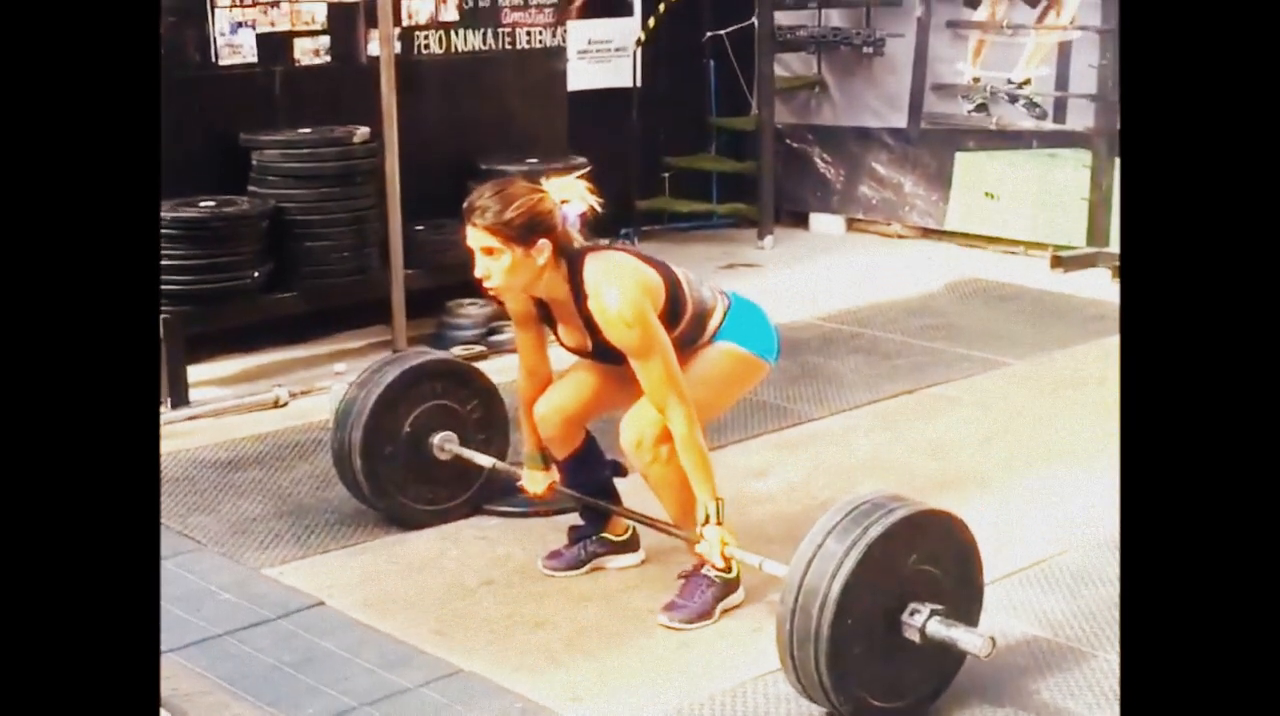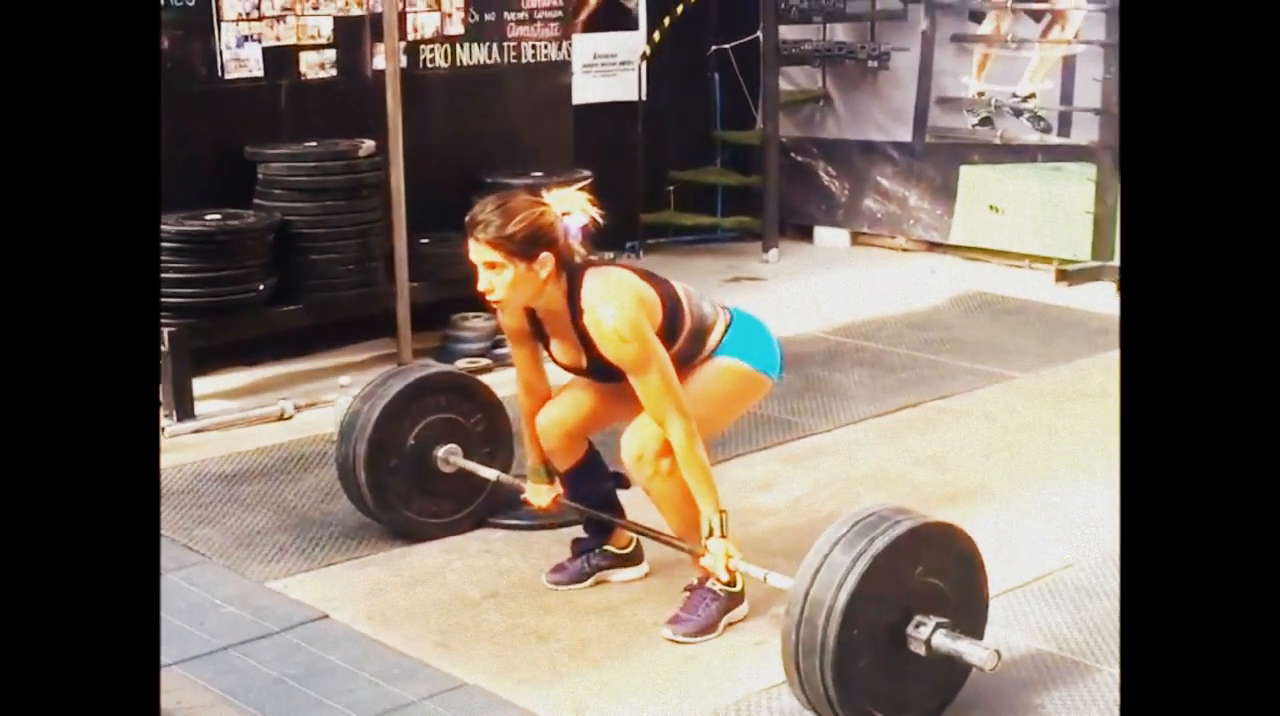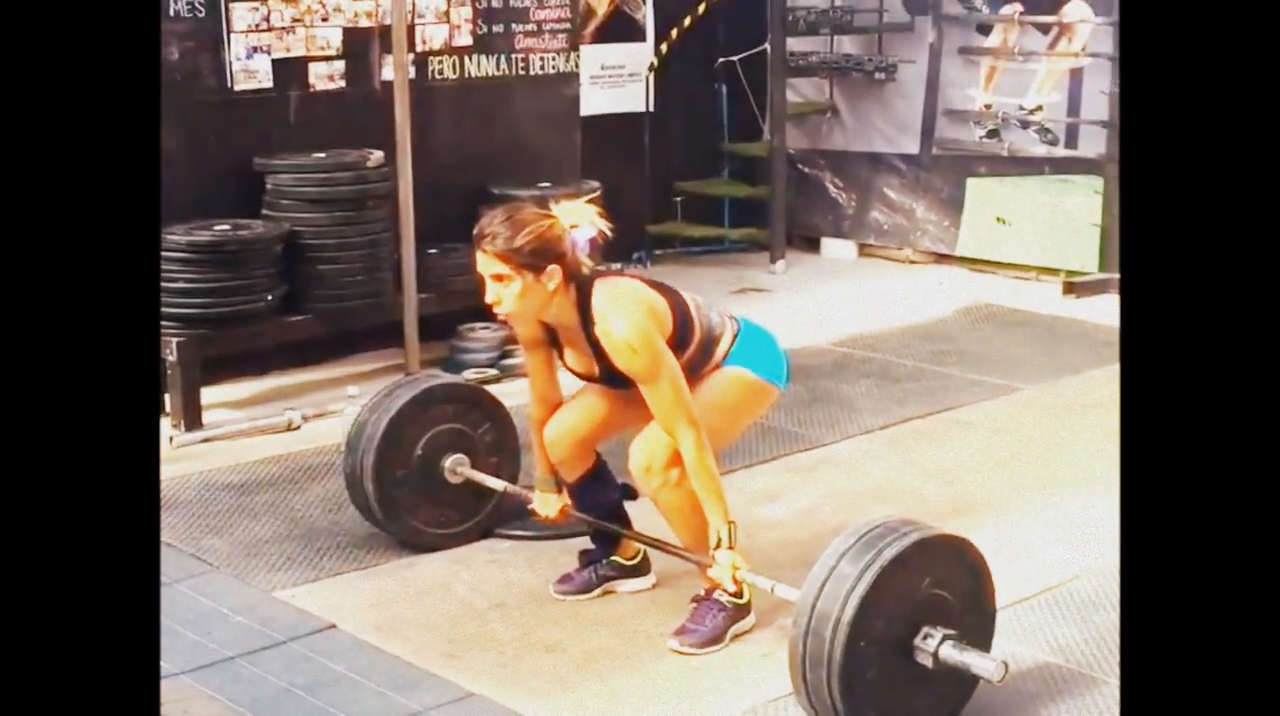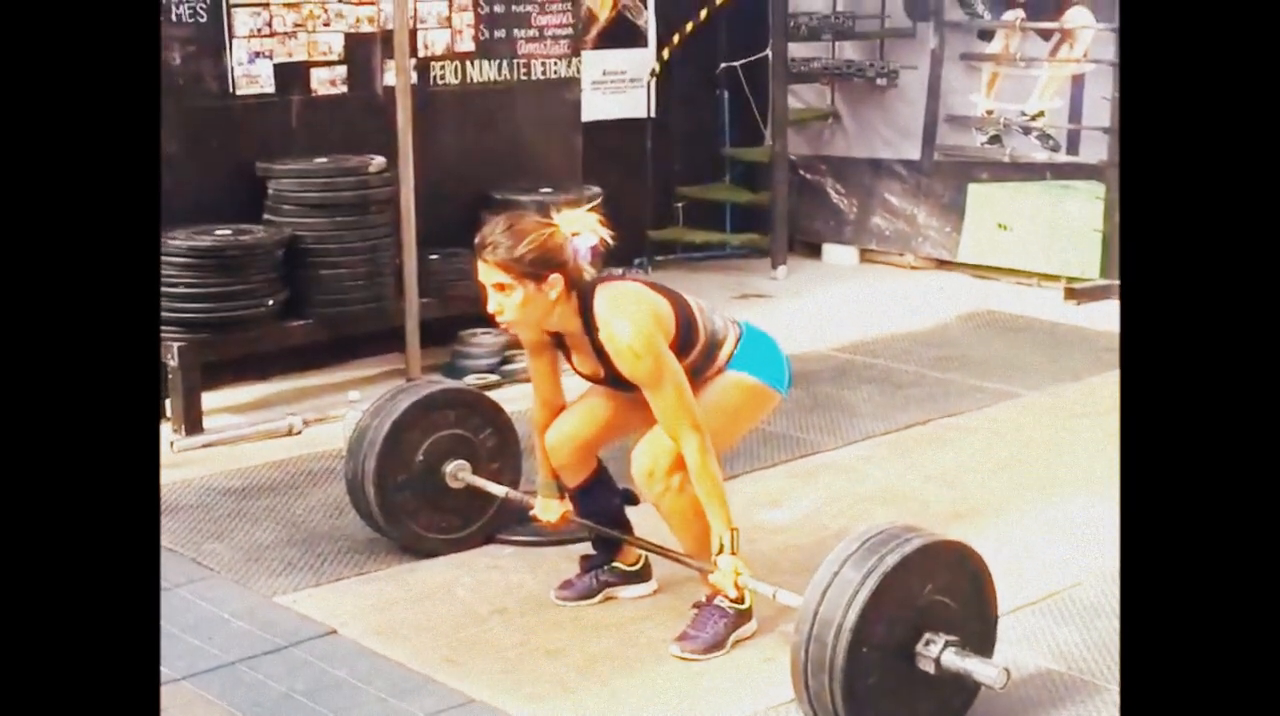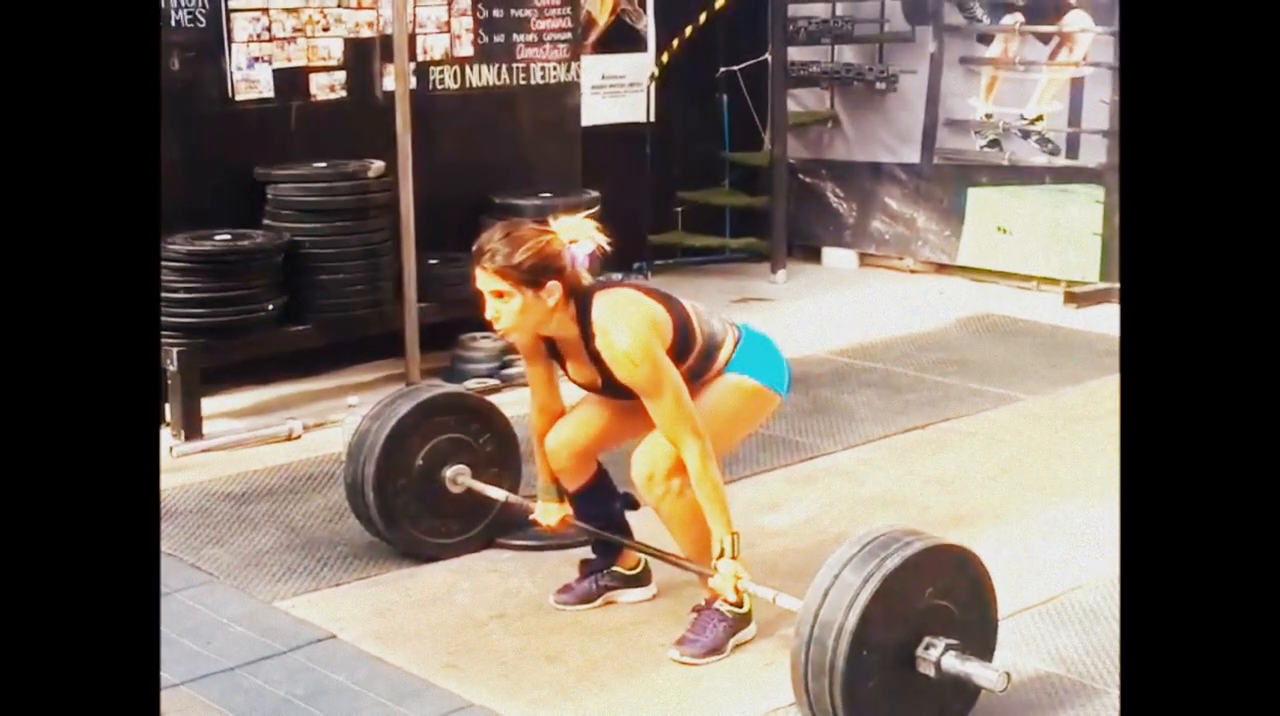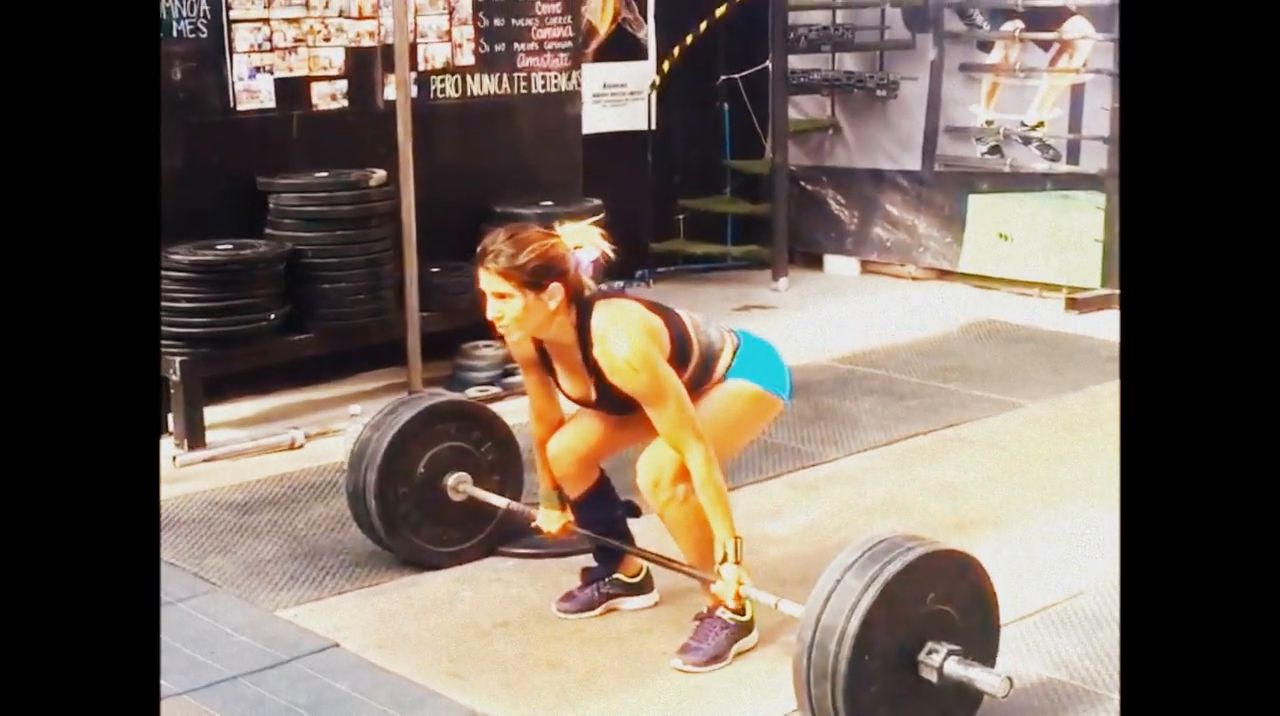
dt=0.4s
person 1, frame 1
left shoulder: (611, 297)
right shoulder: (522, 289)
left elbow: (676, 411)
right elbow: (533, 378)
left wrist: (710, 516)
right wrist: (535, 459)
left hip: (733, 335)
right hip: (669, 337)
left knee: (641, 432)
right knee: (553, 413)
left ankle: (716, 569)
right ankle: (610, 533)
person 1, frame 2
left shoulder: (608, 313)
right shoulder: (517, 306)
left elbow: (677, 424)
right elbow: (533, 395)
left wrist: (715, 529)
right wrist: (538, 474)
left hip: (736, 350)
right hip: (668, 352)
left knee: (642, 448)
right knee: (555, 426)
left ankle: (721, 583)
right ankle: (615, 546)
person 1, frame 3
left shoulder: (619, 323)
right shoulder: (530, 313)
left elbow: (687, 434)
right elbow: (543, 403)
left wrist: (723, 540)
right wrist: (546, 484)
left hip: (742, 360)
right hip: (677, 361)
left knee: (651, 458)
right knee: (562, 436)
left ankle: (727, 594)
right ankle: (621, 557)
person 1, frame 4
left shoulder: (622, 328)
right shoulder: (535, 317)
left elbow: (691, 439)
right elbow: (546, 407)
left wrist: (726, 546)
right wrist: (549, 489)
left hip: (745, 365)
right hip: (679, 365)
left knee: (653, 464)
right knee: (564, 441)
left ankle: (728, 600)
right ankle: (622, 562)
person 1, frame 5
left shoulder: (620, 336)
right shoulder: (530, 327)
left elbow: (692, 444)
right elbow: (546, 414)
left wrist: (726, 550)
right wrist: (549, 492)
left hip: (745, 366)
right hip: (679, 369)
left knee: (653, 467)
right knee: (565, 446)
left ankle: (728, 604)
right ankle: (623, 567)
person 1, frame 6
left shoulder: (618, 345)
right shoulder: (527, 335)
left elbow: (695, 449)
right elbow: (545, 421)
left wrist: (728, 555)
right wrist: (550, 499)
left hip: (745, 372)
right hip: (680, 375)
left knee: (658, 473)
right knee: (567, 452)
left ankle: (730, 612)
right ankle: (625, 575)
